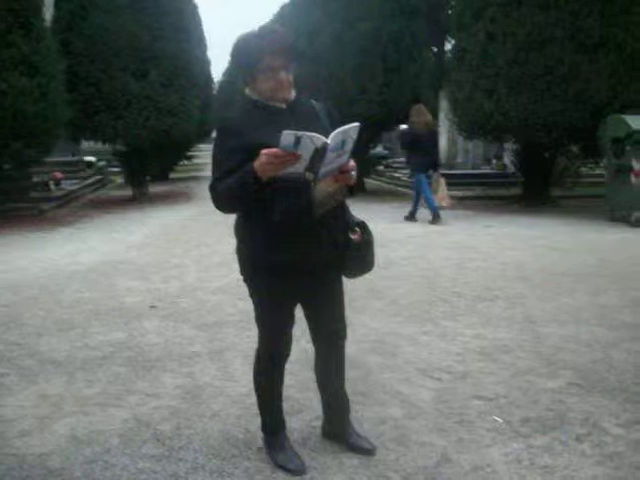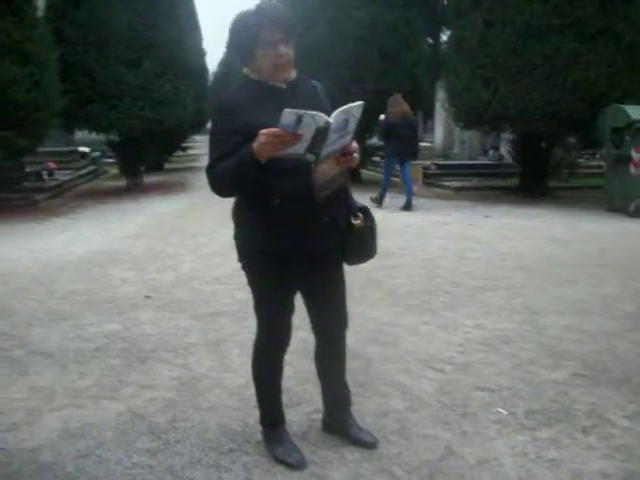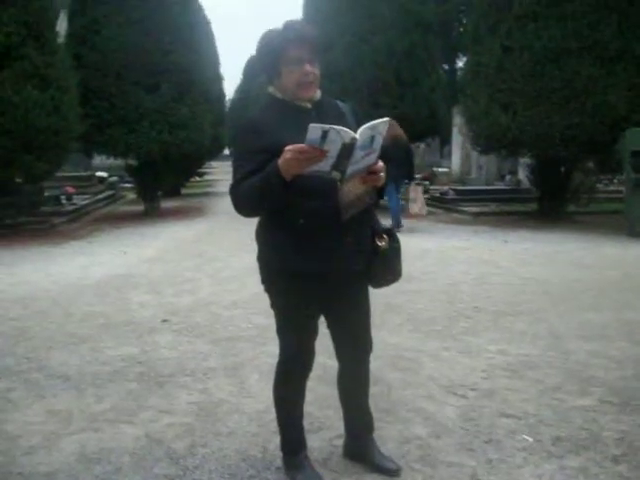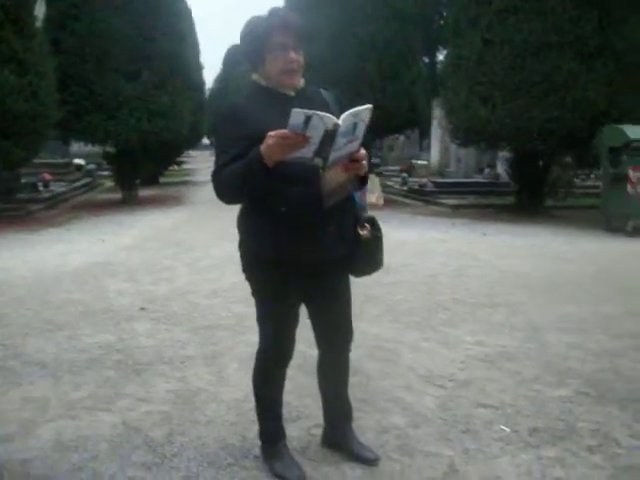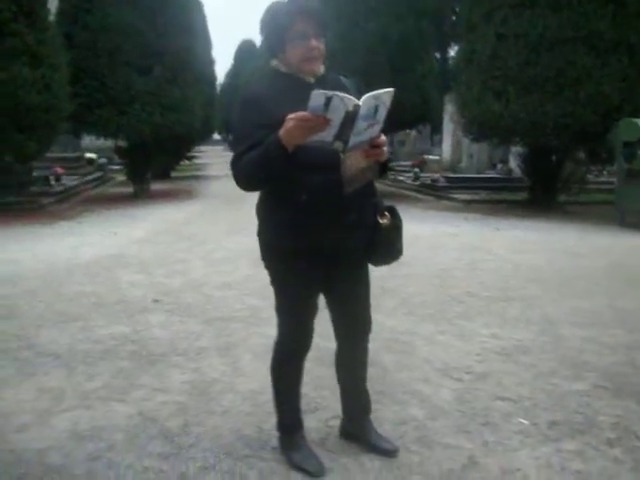
dt=0.5s
person 1, frame 1
left shoulder: (313, 110)
right shoulder: (236, 123)
left elbow: (334, 165)
right elbow: (223, 197)
left wrist: (346, 174)
right wrist: (257, 172)
left hip: (321, 250)
right hip: (271, 259)
left knee: (331, 339)
right knee: (274, 347)
left ankle: (337, 421)
right ankle: (274, 435)
person 1, frame 2
left shoulder: (313, 91)
right shoulder: (234, 104)
left elbow: (335, 147)
right elbow: (220, 181)
left wrist: (348, 157)
right wrist: (256, 153)
left hip: (323, 236)
right hip: (270, 246)
left knee: (333, 329)
right knee: (273, 336)
left ankle: (338, 413)
right ankle: (273, 428)
person 1, frame 3
left shoulder: (339, 112)
right shoulder: (258, 124)
left elbow: (362, 173)
right elbow: (244, 200)
left wrist: (375, 175)
right wrist: (282, 171)
left hip: (347, 260)
right hip: (293, 268)
left knee: (356, 353)
right knee: (296, 360)
left ankle: (359, 440)
person 1, frame 4
left shoulder: (322, 101)
right shoulder: (241, 110)
left elbow: (344, 163)
right elbow: (226, 187)
left wrist: (358, 165)
right wrist: (264, 157)
left hip: (329, 248)
right hip: (275, 256)
left knee: (337, 342)
right knee: (276, 347)
left ankle: (338, 428)
person 1, frame 5
left shoulder: (342, 87)
right shoulder: (260, 96)
left elbow: (364, 154)
right elbow: (245, 174)
left wrist: (378, 152)
right wrist: (284, 141)
left hip: (349, 236)
right hip: (294, 243)
left knee: (355, 331)
right knee: (294, 337)
left ankle: (357, 420)
right ankle: (290, 433)
